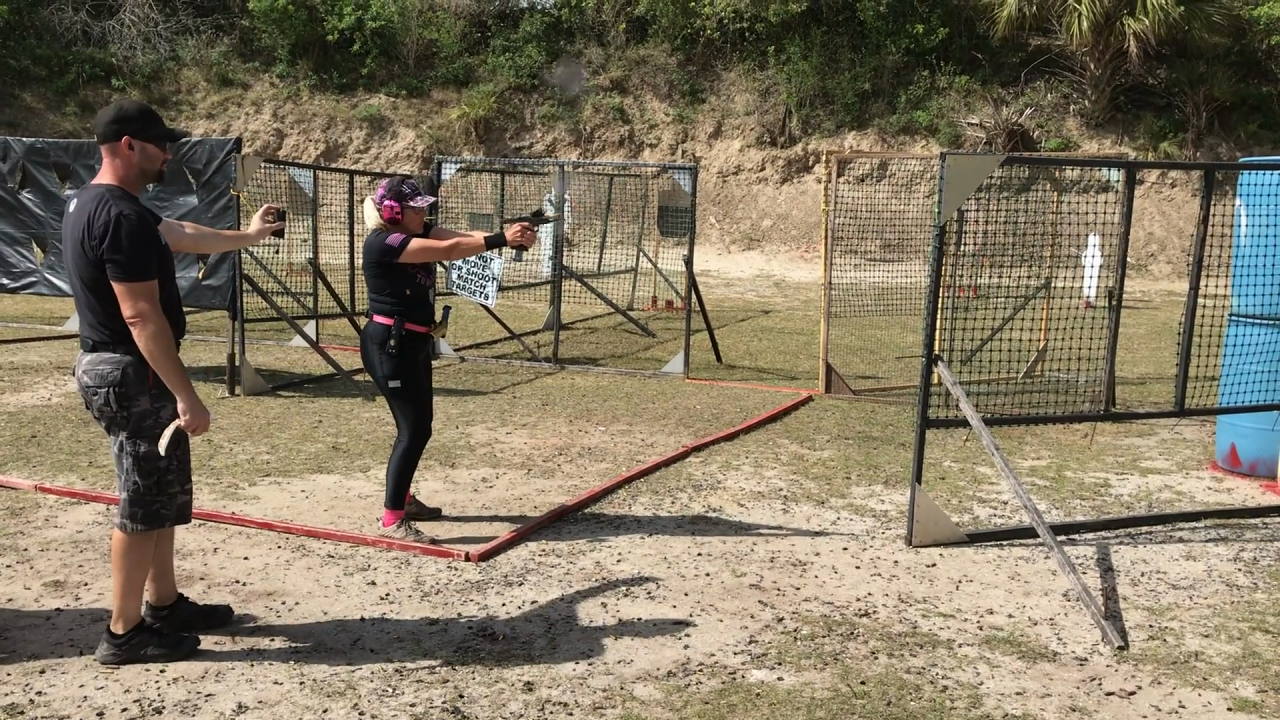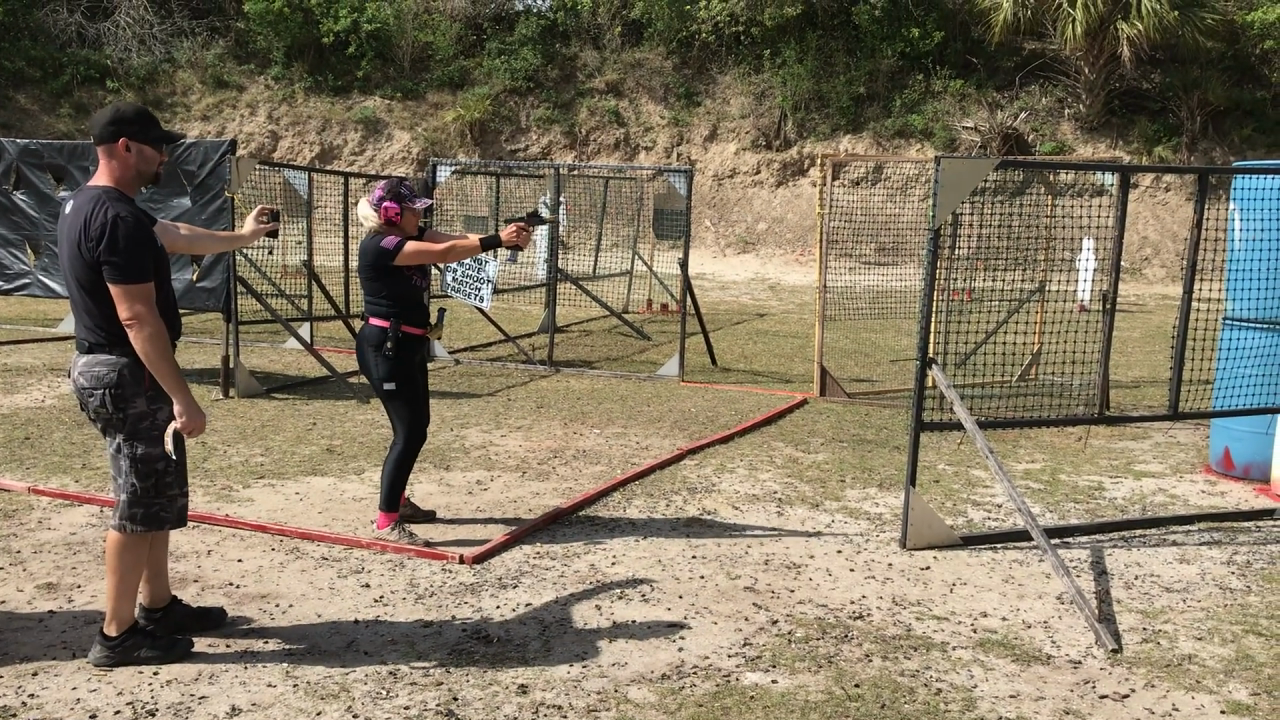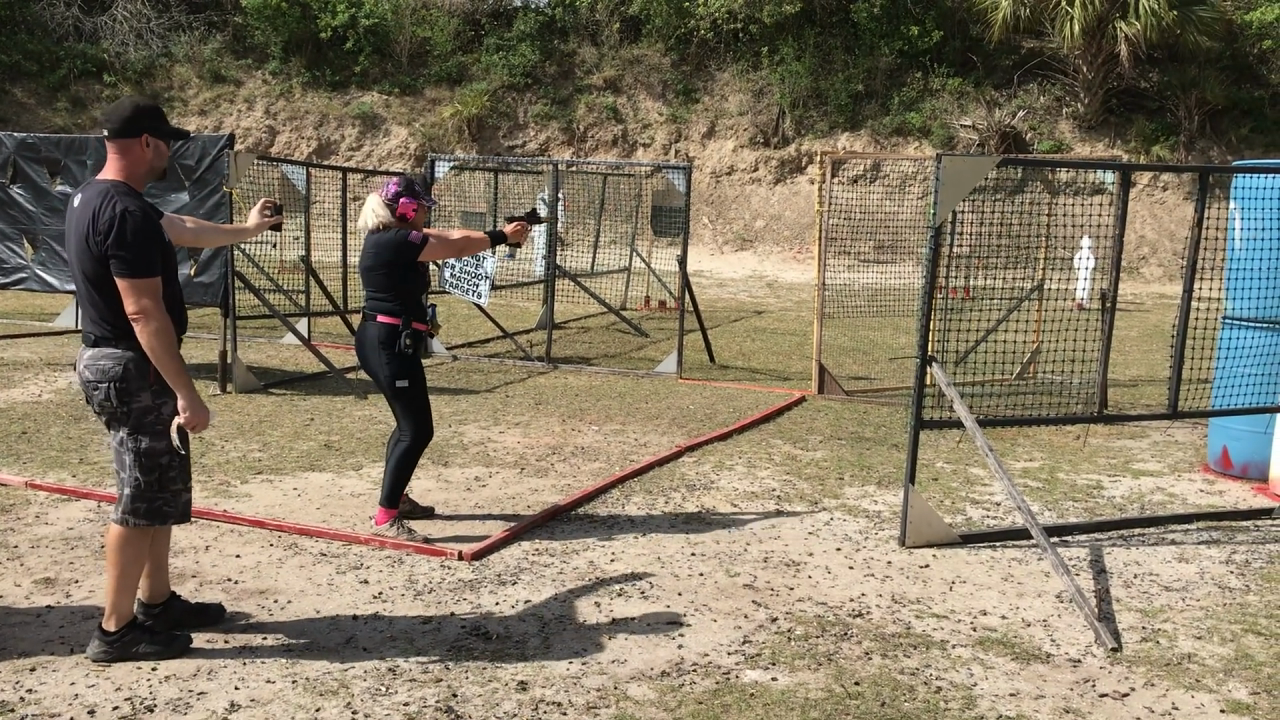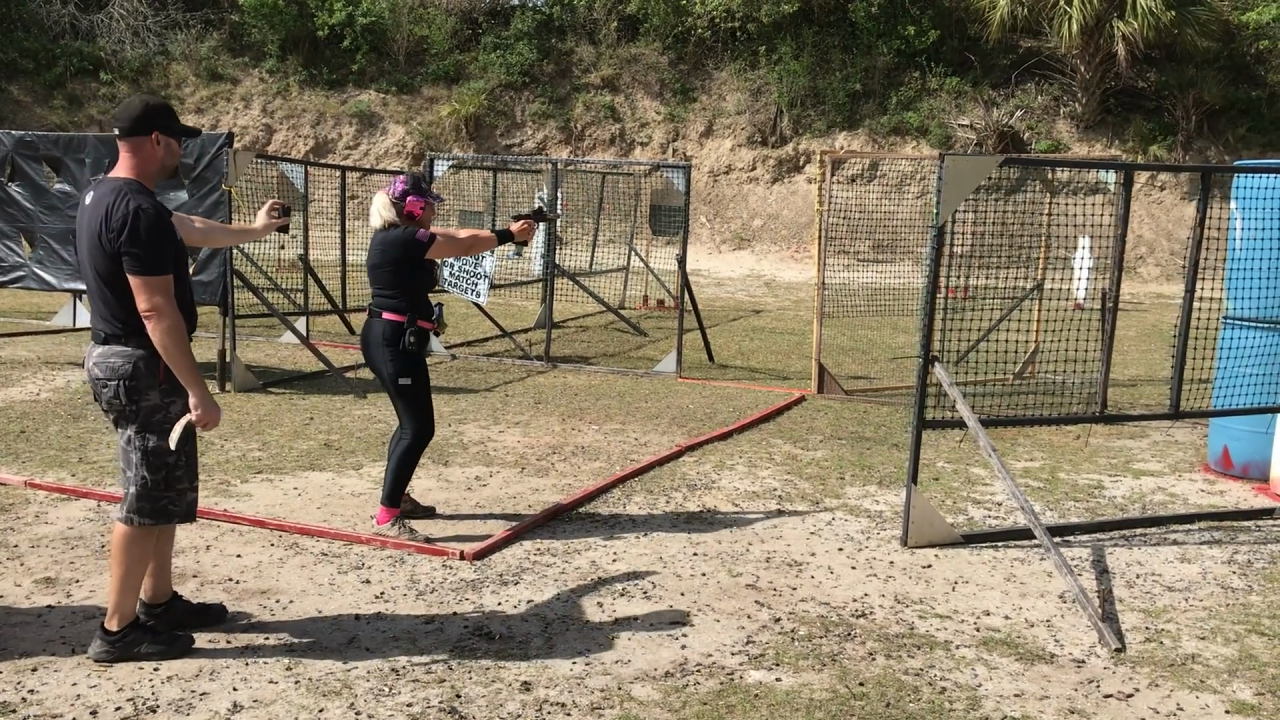
dt=0.5s
person 1, frame 1
left shoulder: (93, 201)
right shoulder: (121, 216)
left elbow: (180, 234)
right elbow: (142, 317)
left wrist: (246, 235)
right wrist: (186, 395)
left hip: (116, 368)
right hip: (132, 375)
left knee: (161, 495)
right knee: (144, 503)
left ankle: (164, 604)
right ankle: (125, 633)
person 1, frame 2
left shoulder: (87, 203)
right shoulder: (118, 217)
left elbow: (175, 235)
right elbow: (138, 319)
left wrist: (241, 237)
right wrist: (183, 398)
left hip: (109, 369)
right hip: (128, 377)
left knee: (156, 497)
right knee: (141, 505)
left ankle: (158, 607)
right ankle: (117, 635)
person 1, frame 3
left shoulder: (94, 196)
right shoulder: (126, 212)
left elbow: (180, 228)
right elbow: (145, 313)
left wrist: (246, 229)
right wrist: (187, 393)
left hip: (116, 362)
right hip: (134, 370)
left knee: (156, 492)
right knee: (143, 500)
left ankle: (156, 603)
right ankle: (116, 631)
person 1, frame 4
left shoulder: (104, 194)
right shoulder: (138, 210)
left elbow: (189, 229)
right elbow: (156, 311)
left wrist: (253, 231)
right wrist: (198, 391)
left hip: (119, 358)
right hip: (142, 369)
left knee: (162, 491)
right knee: (148, 499)
left ankle: (158, 603)
right ankle: (118, 629)
person 2, frame 1
left shoulder: (416, 234)
right shoulder: (382, 243)
left elbow: (462, 236)
right elbow: (448, 250)
left wrist: (509, 237)
right wrist: (502, 240)
left hip: (414, 343)
right hip: (389, 345)
left knee: (419, 425)
right knee: (414, 430)
left ankle: (403, 500)
right ankle: (391, 520)
person 2, frame 2
left shoulder: (406, 237)
right shoulder: (379, 245)
left elbow: (456, 239)
right elbow: (443, 254)
left wrist: (502, 237)
right wrist: (497, 241)
left hip: (408, 346)
right hip: (386, 349)
left knee: (415, 426)
right knee: (410, 433)
left ankle: (397, 502)
right ankle: (385, 522)
person 2, frame 3
left shoulder: (389, 234)
right shoulder: (396, 241)
left elbow: (451, 236)
right elbow: (457, 248)
left wrist: (501, 234)
right wrist: (502, 237)
left hip: (386, 340)
right hip: (390, 344)
left knee: (409, 423)
right knee: (417, 431)
left ankle: (396, 499)
right ankle: (385, 518)
person 2, frame 4
left shoulder: (399, 232)
right shoulder: (403, 238)
left elbow: (459, 236)
right elbow: (464, 248)
left wrist: (507, 232)
right wrist: (509, 235)
left hip: (394, 339)
right hip: (394, 342)
left knee: (411, 422)
right knee: (419, 429)
left ankle: (397, 497)
right ankle: (386, 518)
